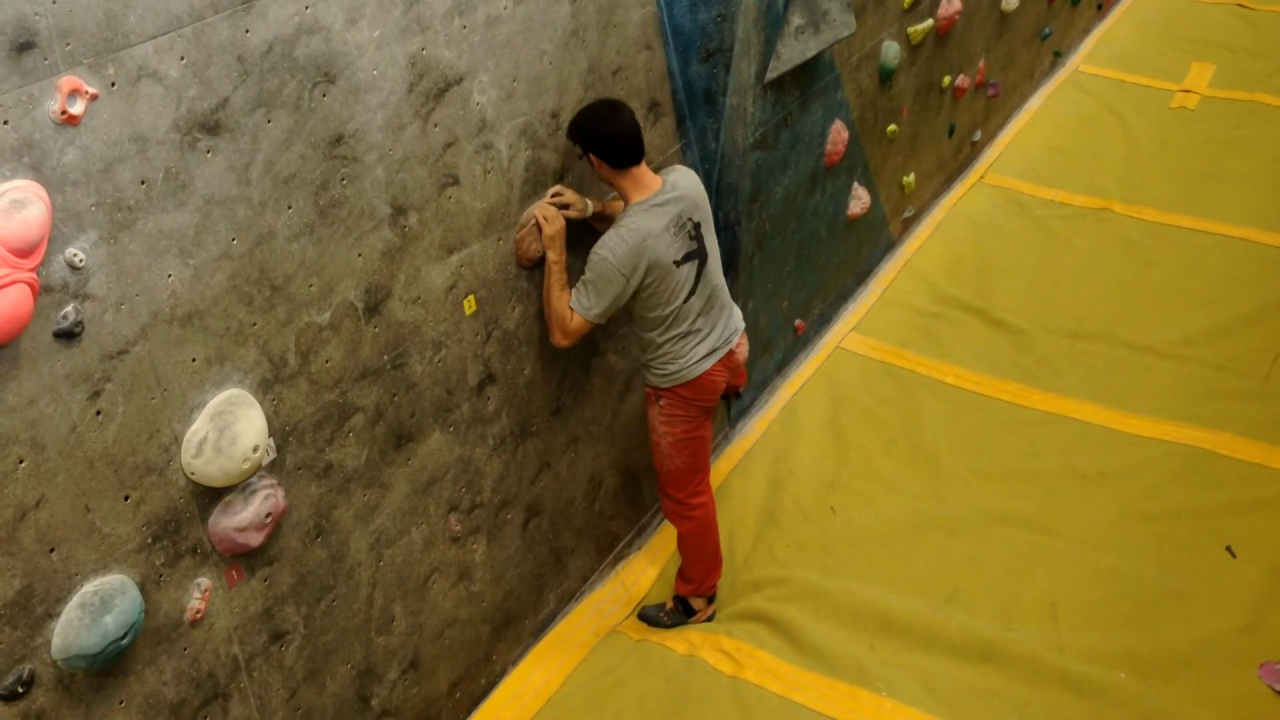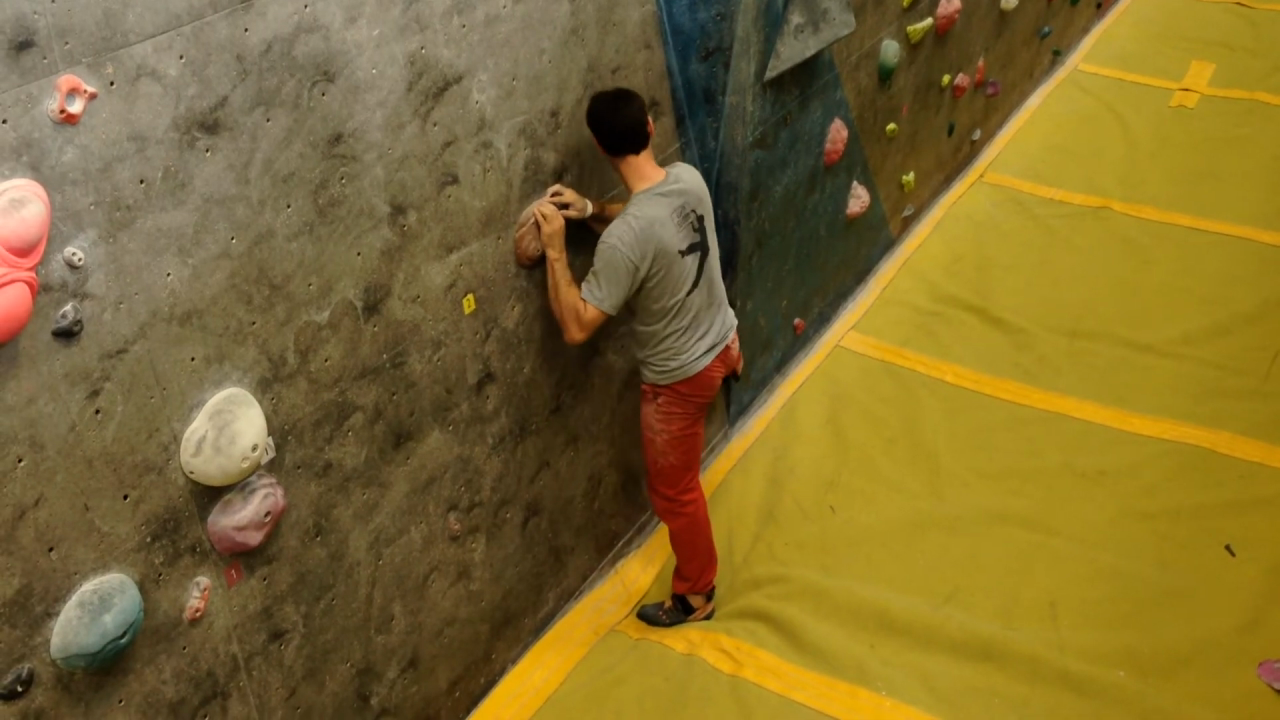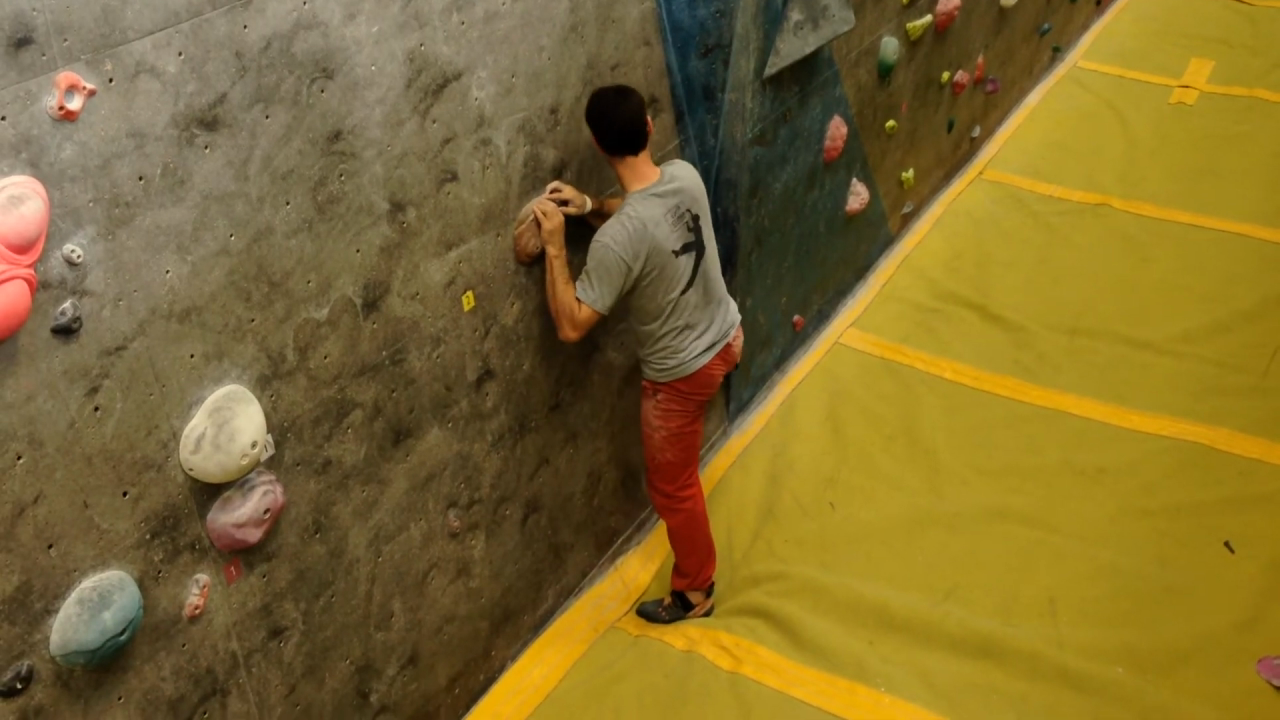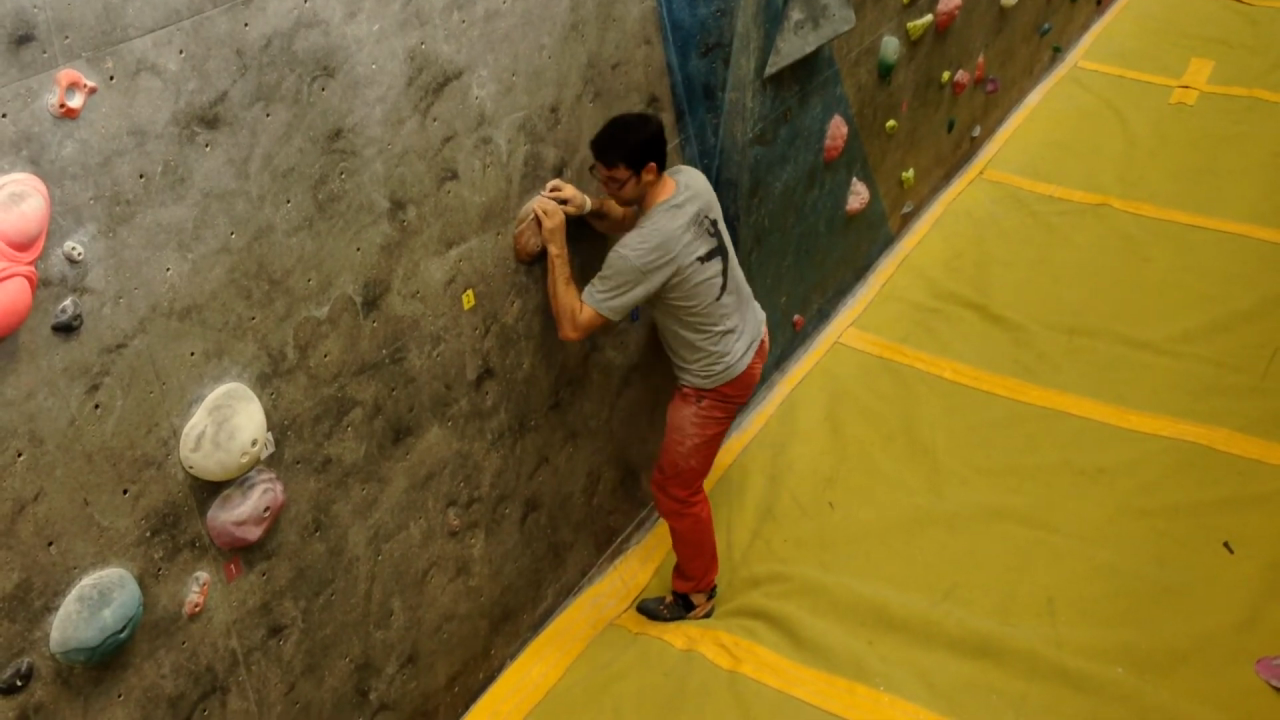
dt=0.4s
person 1, frame 1
left shoulder: (617, 250)
right shoulder: (685, 180)
left elbow: (563, 332)
left wrist: (555, 250)
right wrist: (592, 208)
left hip: (685, 381)
right hip: (731, 340)
left knee: (685, 496)
left ankle: (697, 598)
right ankle: (734, 386)
person 1, frame 2
left shoulder: (624, 240)
right shoulder: (689, 177)
left elbow: (577, 328)
left wrist: (556, 249)
right wrist: (591, 209)
left hip: (679, 377)
right hip: (722, 338)
left knee: (675, 492)
left ankle: (695, 596)
right ankle: (732, 367)
person 1, frame 3
left shoulder: (618, 241)
right shoulder: (684, 175)
left elbow: (571, 326)
left wrist: (555, 245)
right wrist: (589, 205)
left hip: (681, 374)
right hip: (726, 334)
left knee: (672, 488)
left ankle: (694, 593)
person 1, frame 4
left shoulder: (641, 253)
right shoulder: (690, 179)
left elbow: (572, 325)
left wrist: (556, 245)
right wrist: (587, 207)
left hip: (718, 379)
right hip: (751, 336)
left knee: (675, 489)
left ankle: (695, 594)
